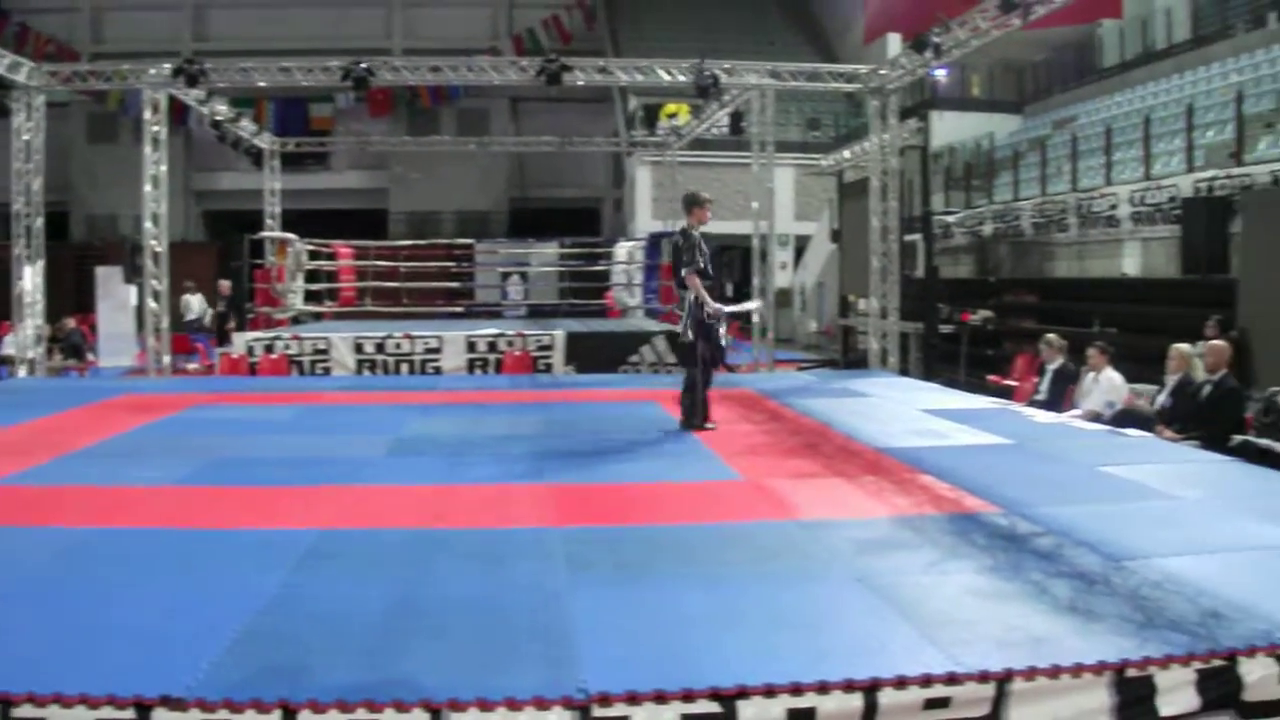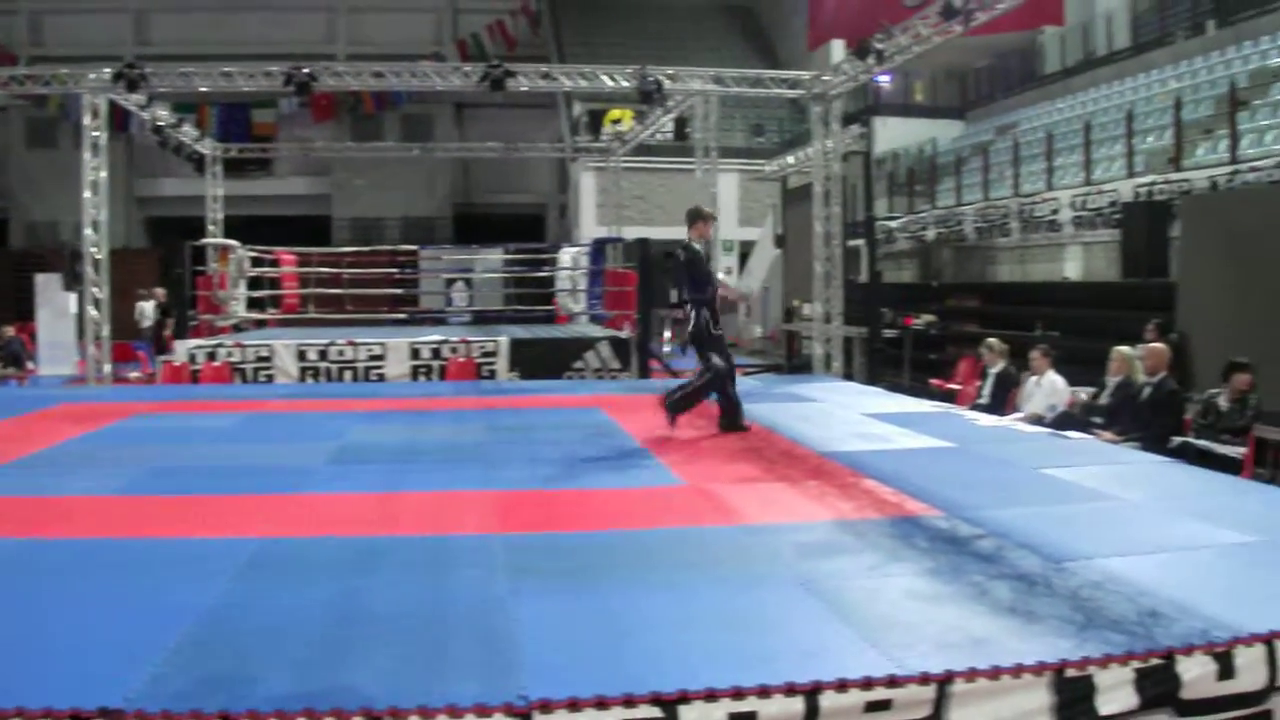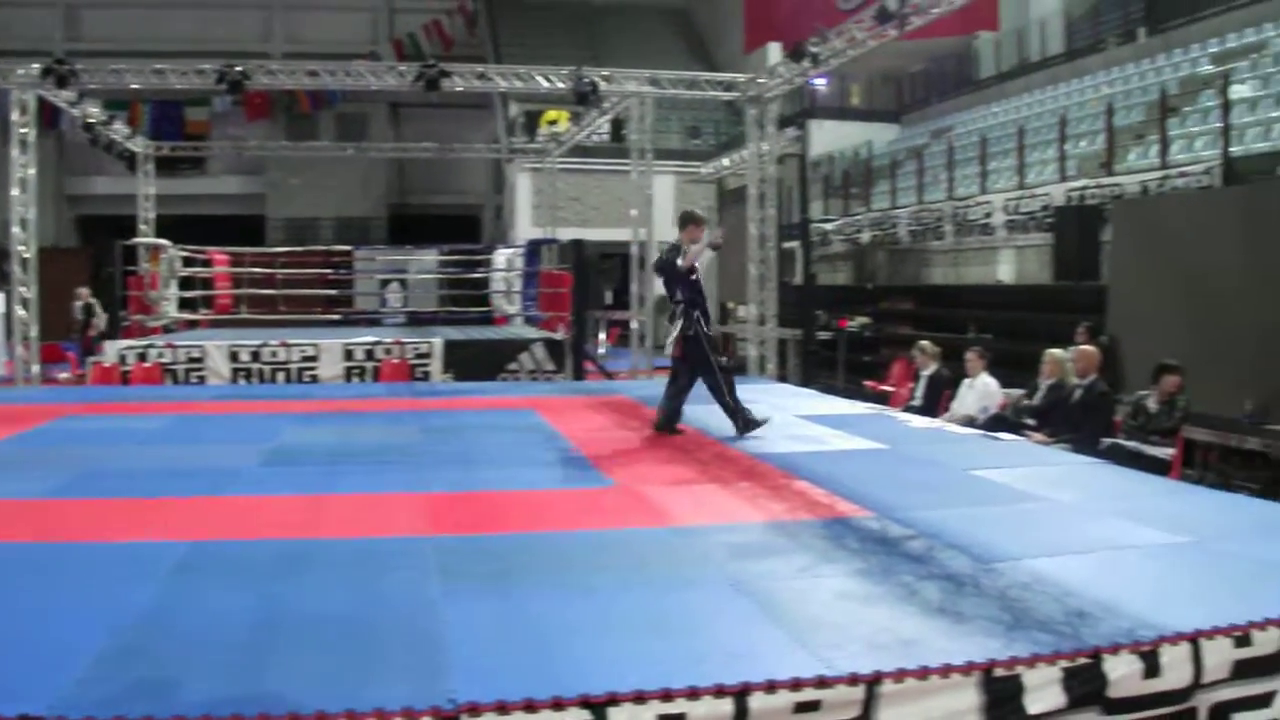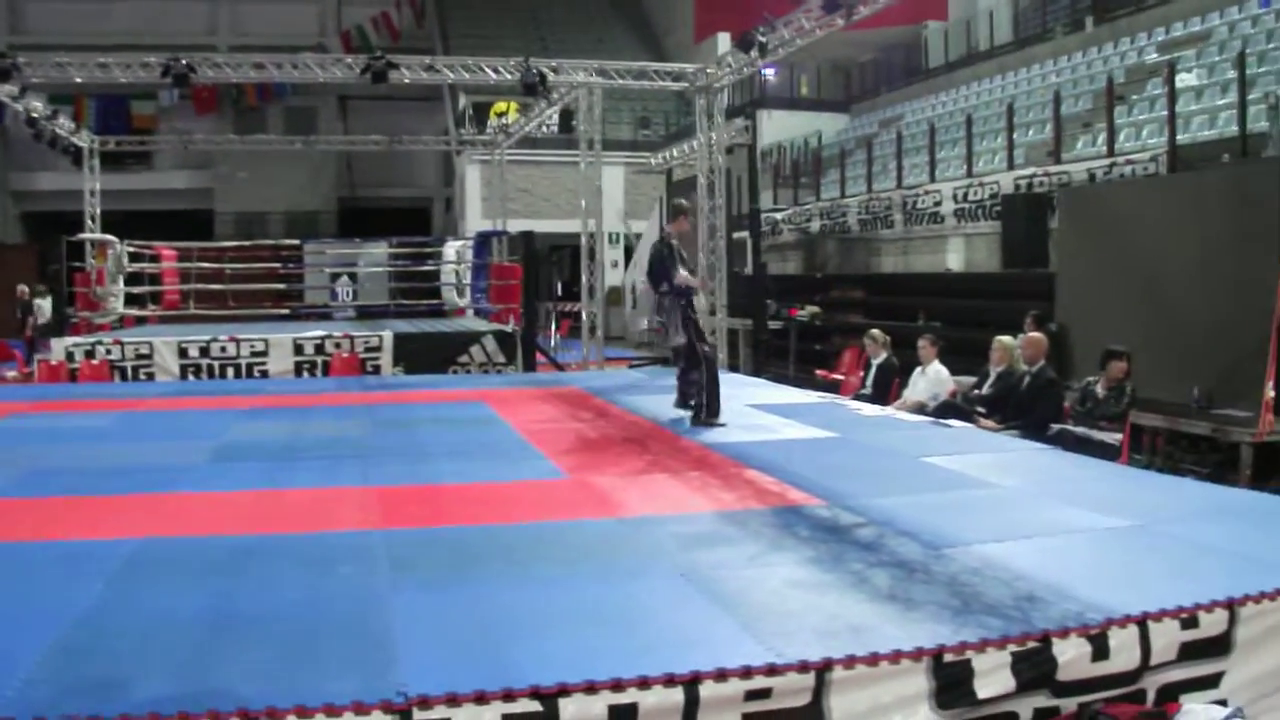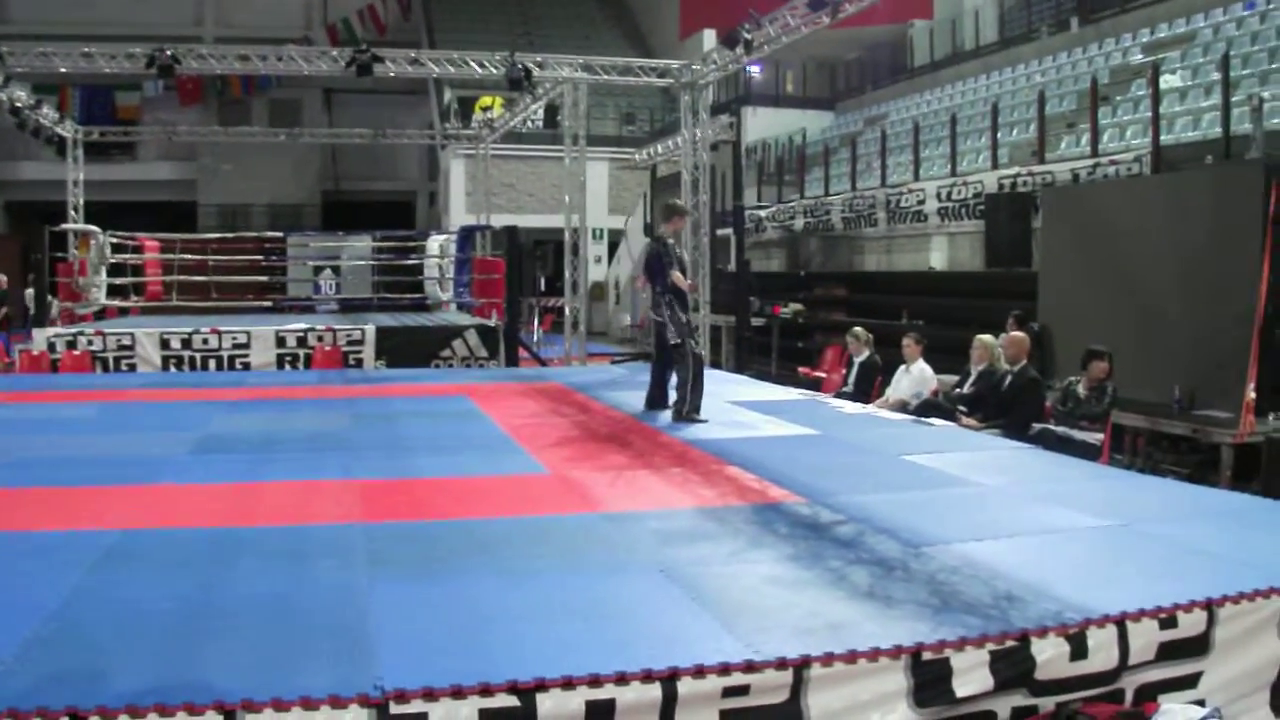
dt=0.3s
person 1, frame 1
left shoulder: (689, 237)
right shoulder: (691, 238)
right elbow: (690, 275)
right wrist: (709, 302)
left hip: (697, 308)
right hip: (696, 307)
left knee: (710, 356)
right knee: (700, 362)
left ankle: (694, 412)
right ankle: (694, 418)
person 1, frame 2
left shoulder: (684, 251)
right shoulder: (694, 252)
right elbow: (712, 282)
left wrist: (722, 289)
right wrist: (739, 294)
left hip: (699, 317)
right hip: (702, 319)
left knee: (724, 368)
right knee: (717, 370)
left ankle: (731, 419)
right ankle: (674, 402)
person 1, frame 3
left shoulder: (671, 252)
right shoulder: (679, 251)
right elbow: (683, 266)
right wrist: (704, 245)
left hip: (683, 319)
right hip: (692, 319)
left knee: (683, 373)
right knee: (716, 369)
left ankle: (666, 420)
right ankle: (742, 420)
person 1, frame 4
left shoulder: (664, 243)
right shoulder: (668, 245)
left elbow: (658, 275)
right elbow: (676, 276)
right wrist: (694, 282)
left hip: (673, 306)
right hip: (678, 307)
left knee: (688, 355)
right knee: (703, 358)
left ankle: (684, 397)
right ankle: (704, 414)
person 1, frame 5
left shoulder: (654, 244)
right shoulder: (665, 245)
left elbow: (648, 274)
right elbow: (673, 273)
left wrist: (646, 282)
right wrist: (687, 287)
left hip: (661, 307)
right hip: (672, 307)
left knee: (663, 355)
right knee: (690, 356)
left ankle: (656, 398)
right ankle: (685, 409)
